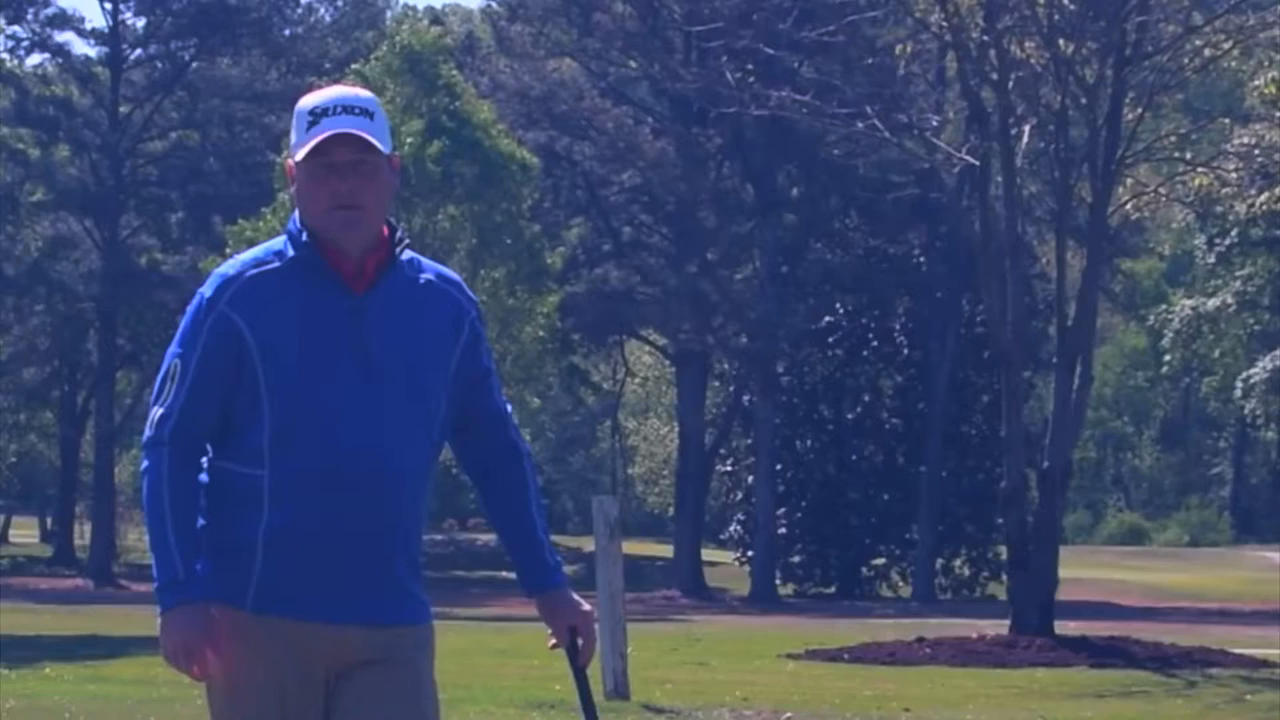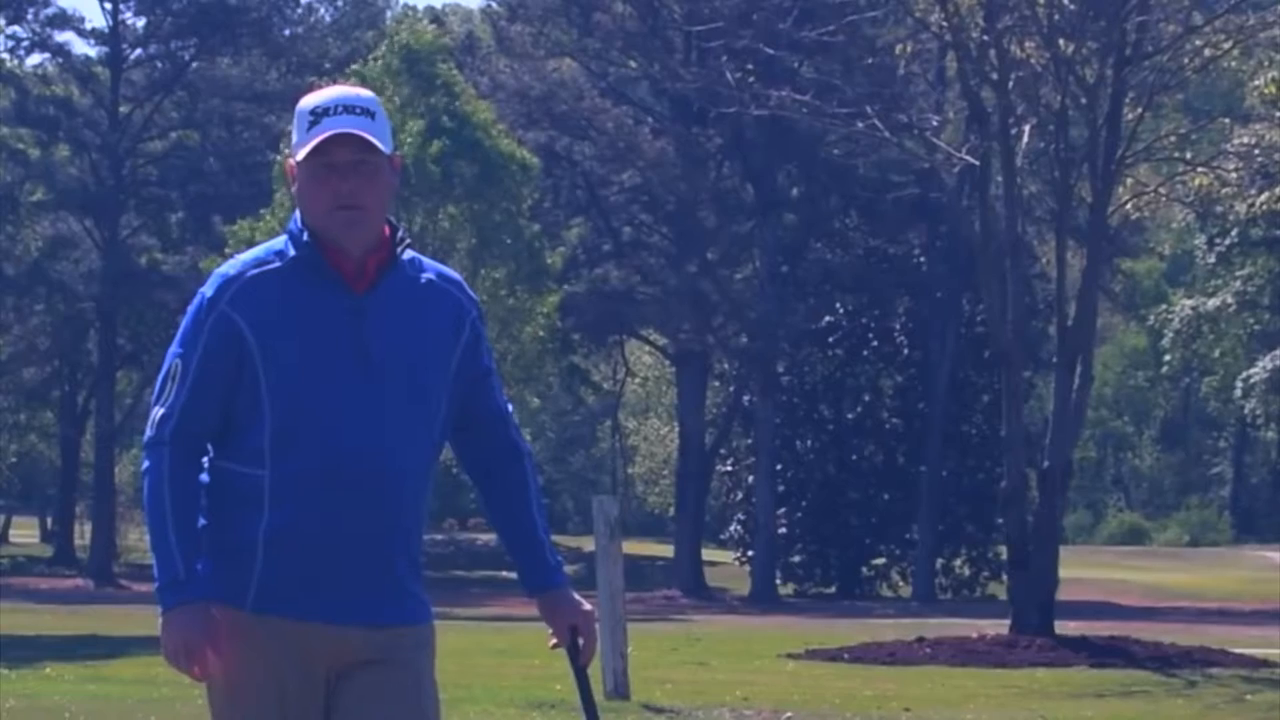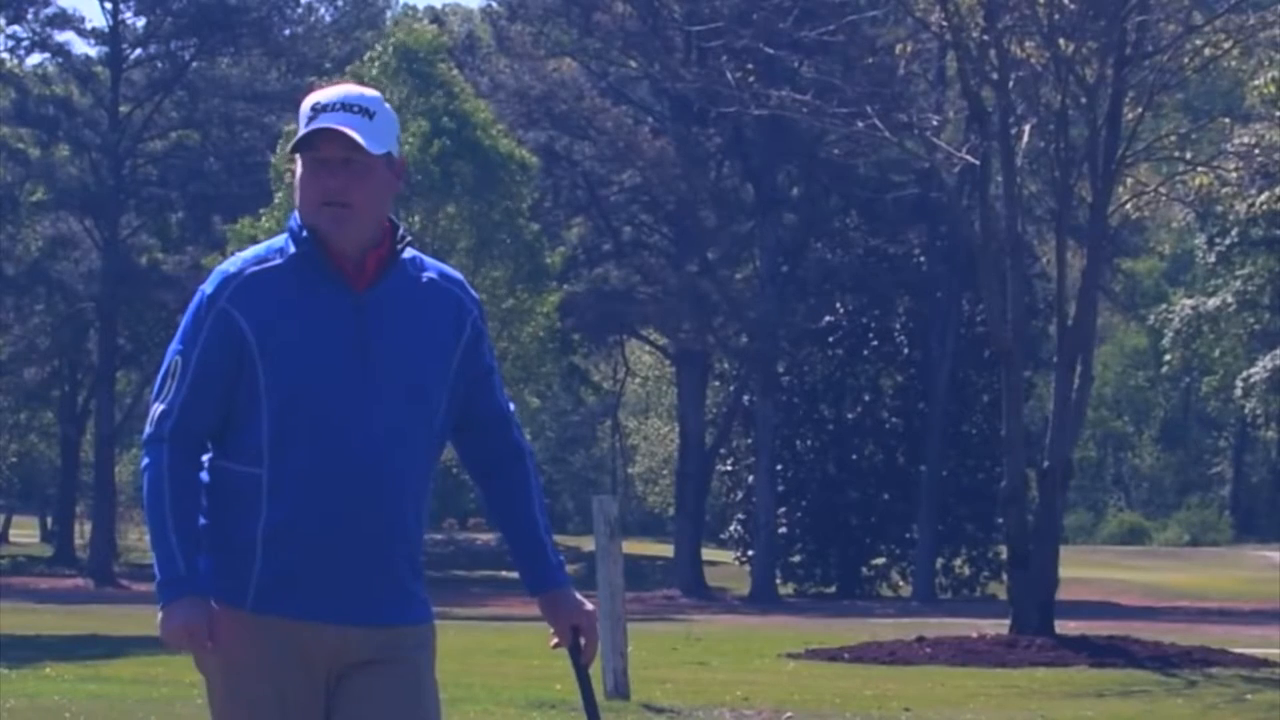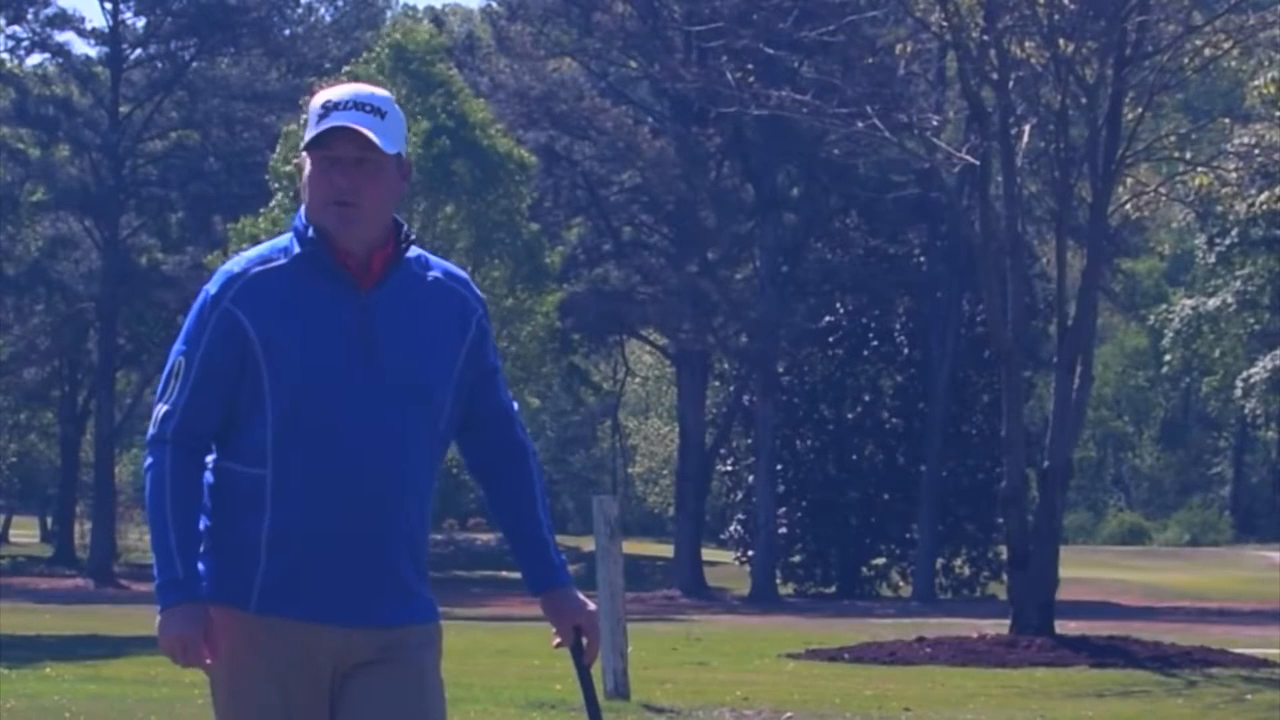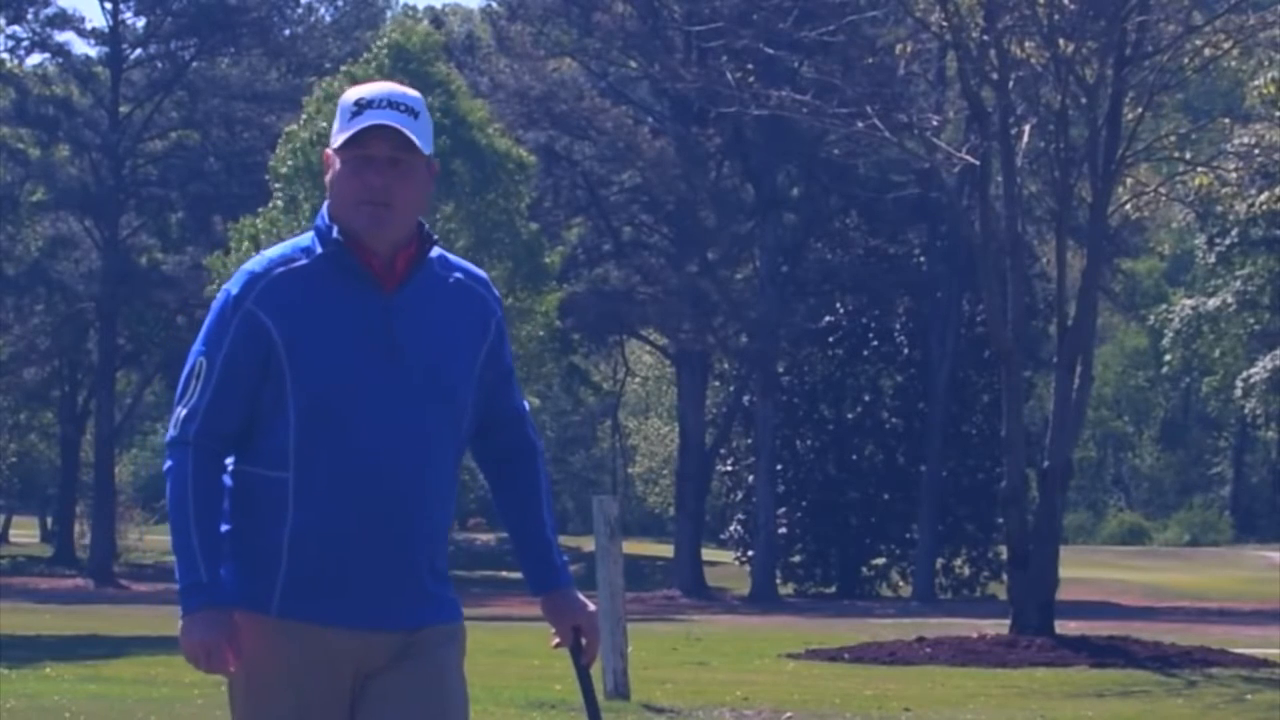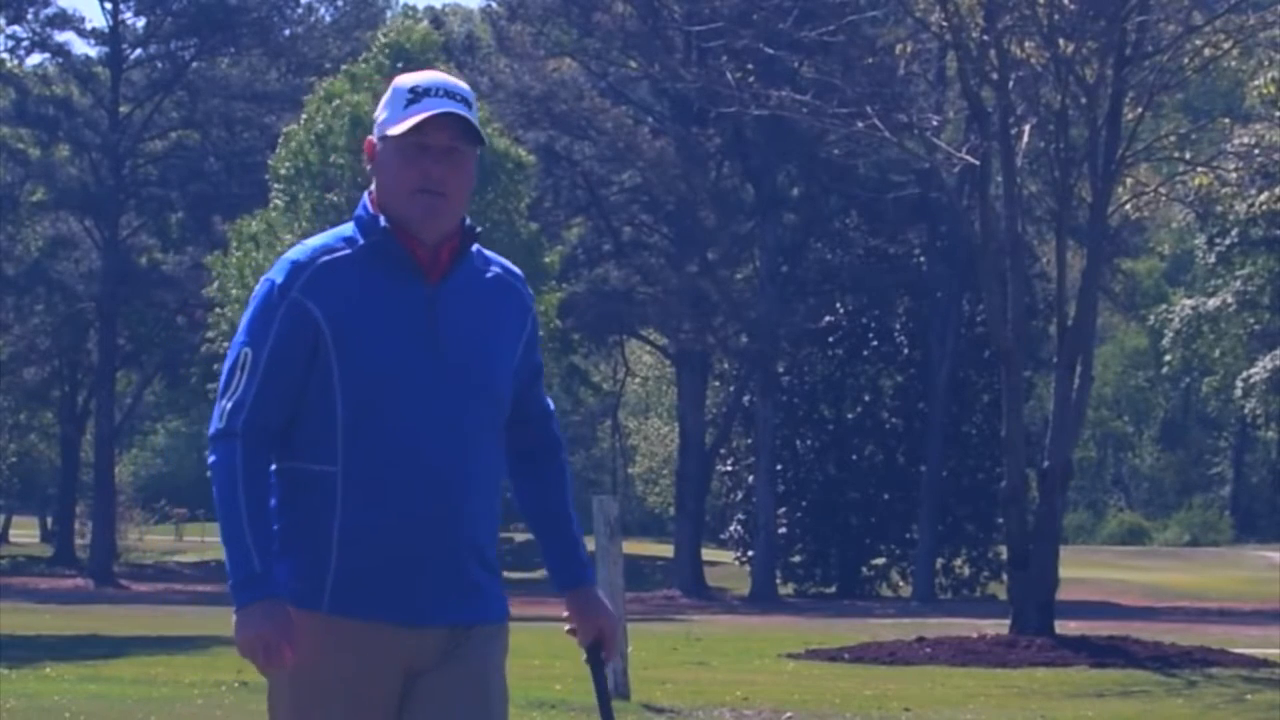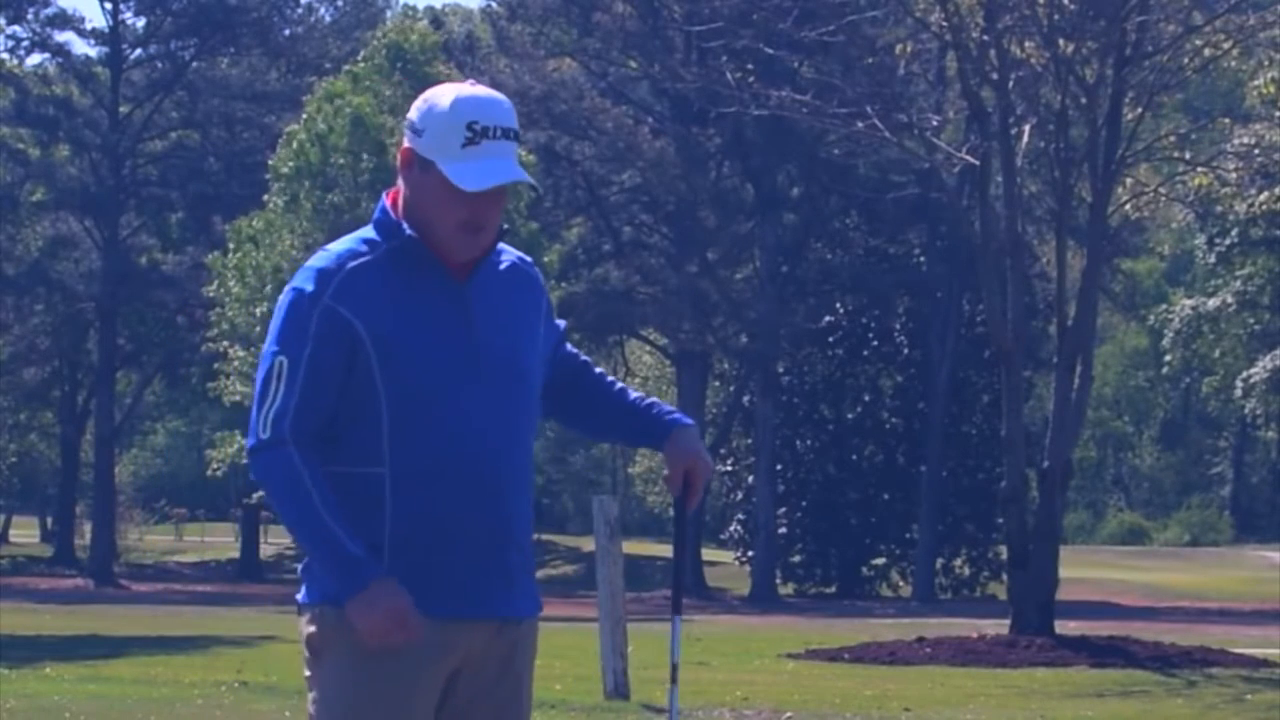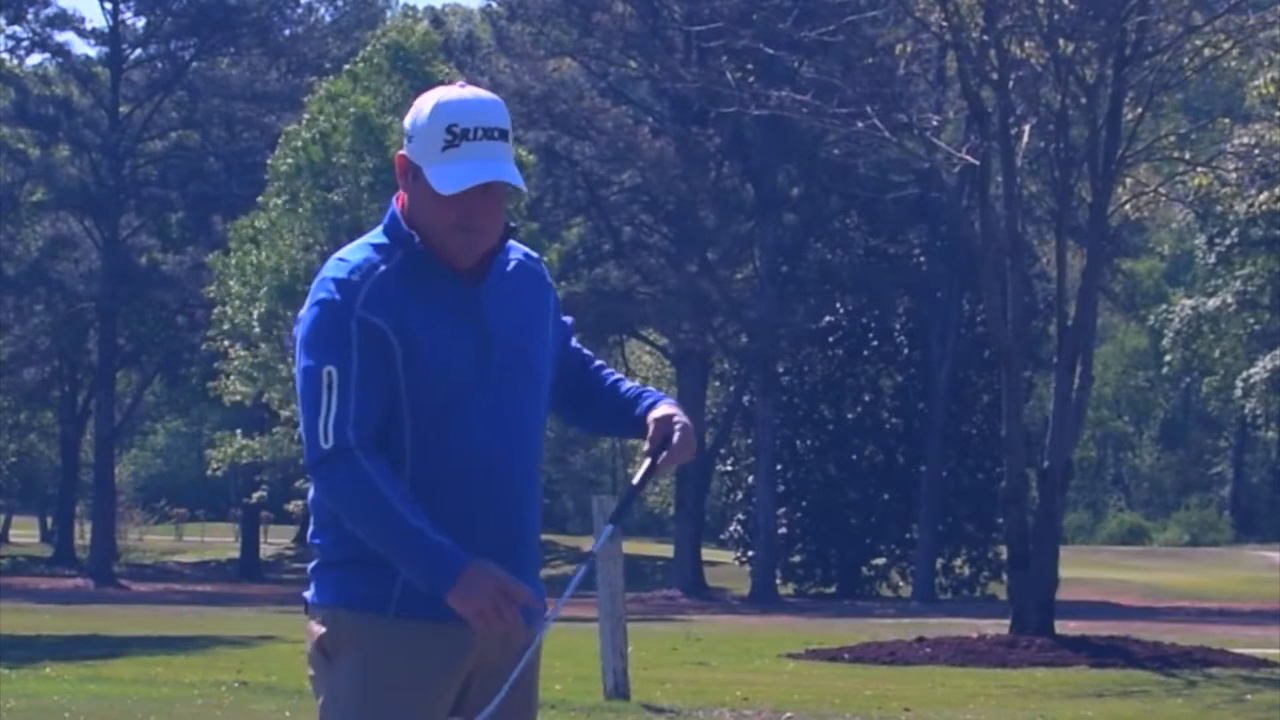
dt=0.5s
person 1, frame 1
left shoulder: (445, 303)
right shoulder: (239, 294)
left elbow: (497, 452)
right elbow: (171, 447)
left wrist: (546, 583)
right wrist: (179, 596)
left hip: (392, 626)
right hip: (259, 617)
person 1, frame 2
left shoulder: (446, 303)
right shoulder: (240, 295)
left elbow: (497, 452)
right elbow: (172, 446)
left wrist: (547, 583)
right wrist: (182, 595)
left hip: (393, 625)
right hip: (258, 616)
person 1, frame 3
left shoulder: (448, 303)
right shoulder: (241, 291)
left elbow: (499, 451)
right elbow: (172, 441)
left wrist: (549, 582)
right wrist: (181, 587)
left hip: (393, 624)
right hip: (258, 616)
person 1, frame 4
left shoulder: (452, 302)
right shoulder: (245, 291)
left elbow: (503, 450)
right elbow: (175, 443)
left wrist: (551, 581)
right wrist: (179, 591)
left hip: (398, 626)
right hip: (262, 617)
person 1, frame 5
left shoulder: (473, 301)
right shoulder: (266, 290)
left elbow: (512, 449)
right elbow: (194, 446)
left wrist: (552, 582)
right wrist: (202, 597)
left hip: (421, 627)
right hip: (282, 621)
person 1, frame 6
left shoulder: (506, 294)
right shoulder: (309, 281)
left elbow: (534, 447)
right elbow: (239, 440)
left wrist: (575, 579)
right wrist: (254, 589)
left hip: (468, 623)
right hip: (330, 614)
person 1, frame 7
left shoulder: (521, 282)
right shoulder: (335, 288)
left elbow: (566, 382)
right elbow: (277, 446)
left wrist: (663, 426)
right wrist: (357, 577)
left hip: (501, 612)
right hip: (373, 616)
person 1, frame 8
left shoulder: (527, 278)
right shoulder: (353, 293)
left elbow: (570, 374)
right elbow: (338, 462)
left wrist: (647, 405)
right wrist: (449, 571)
left hip: (504, 611)
right hip: (381, 616)
